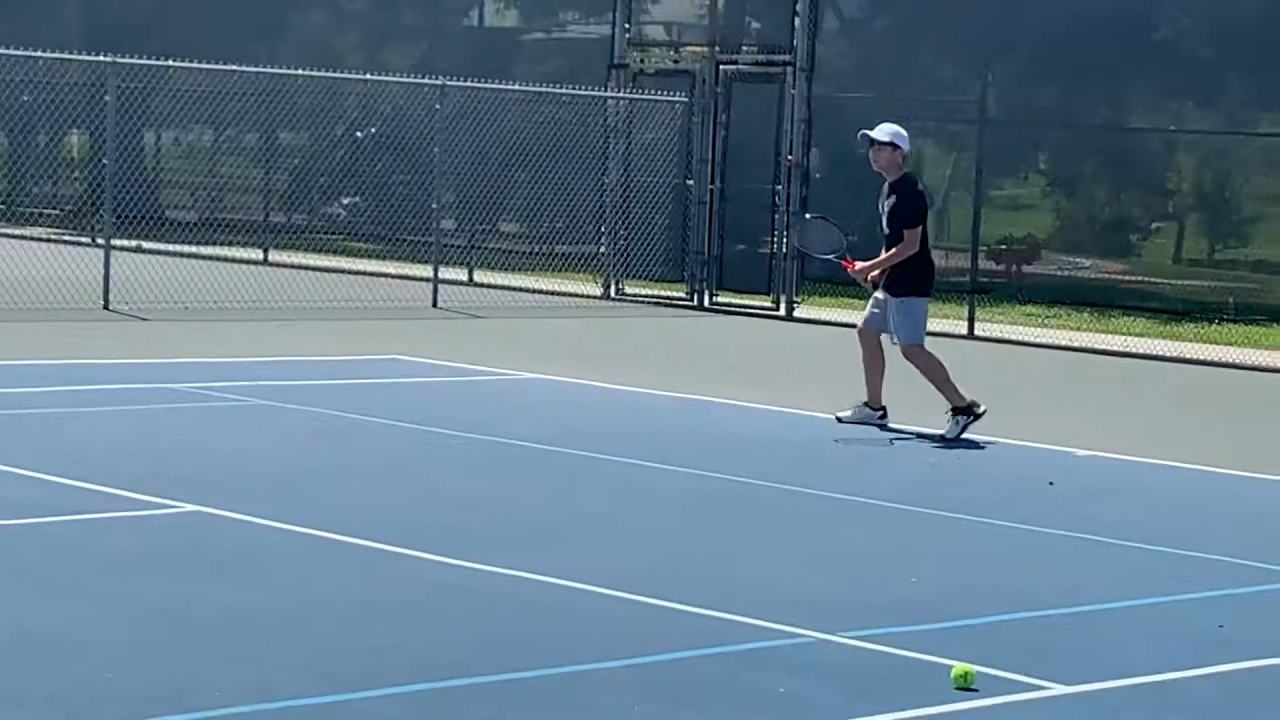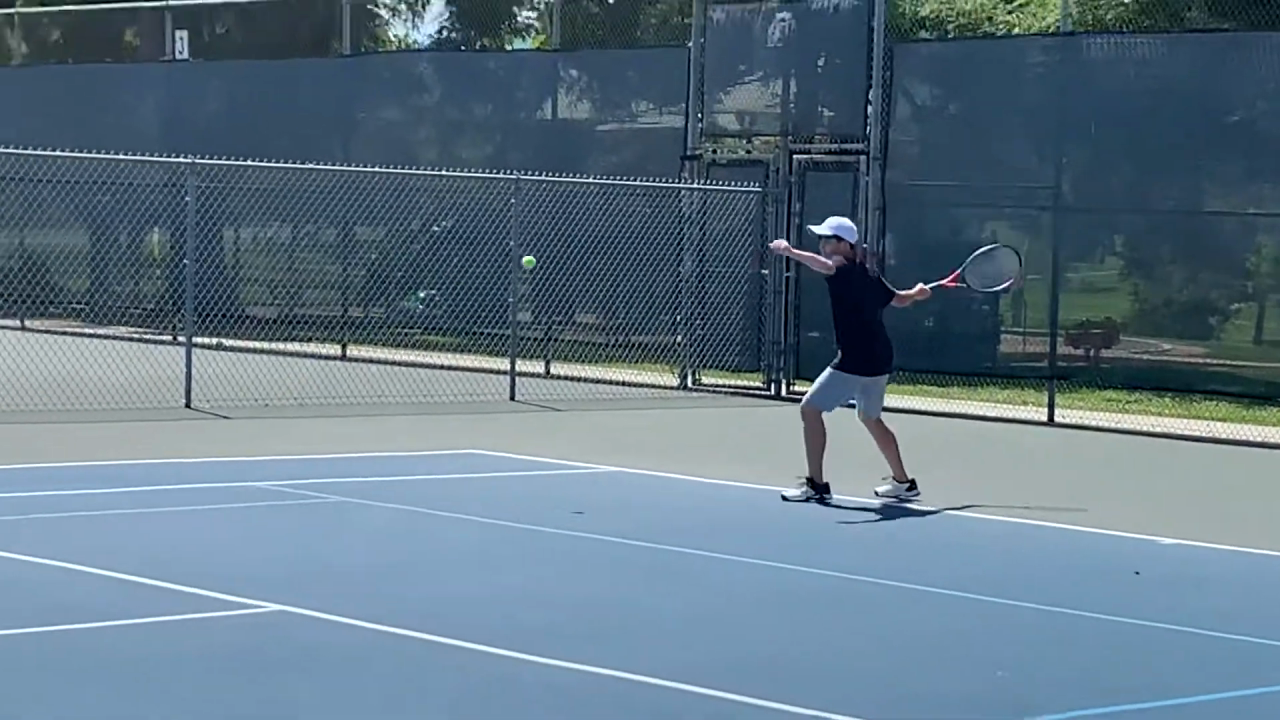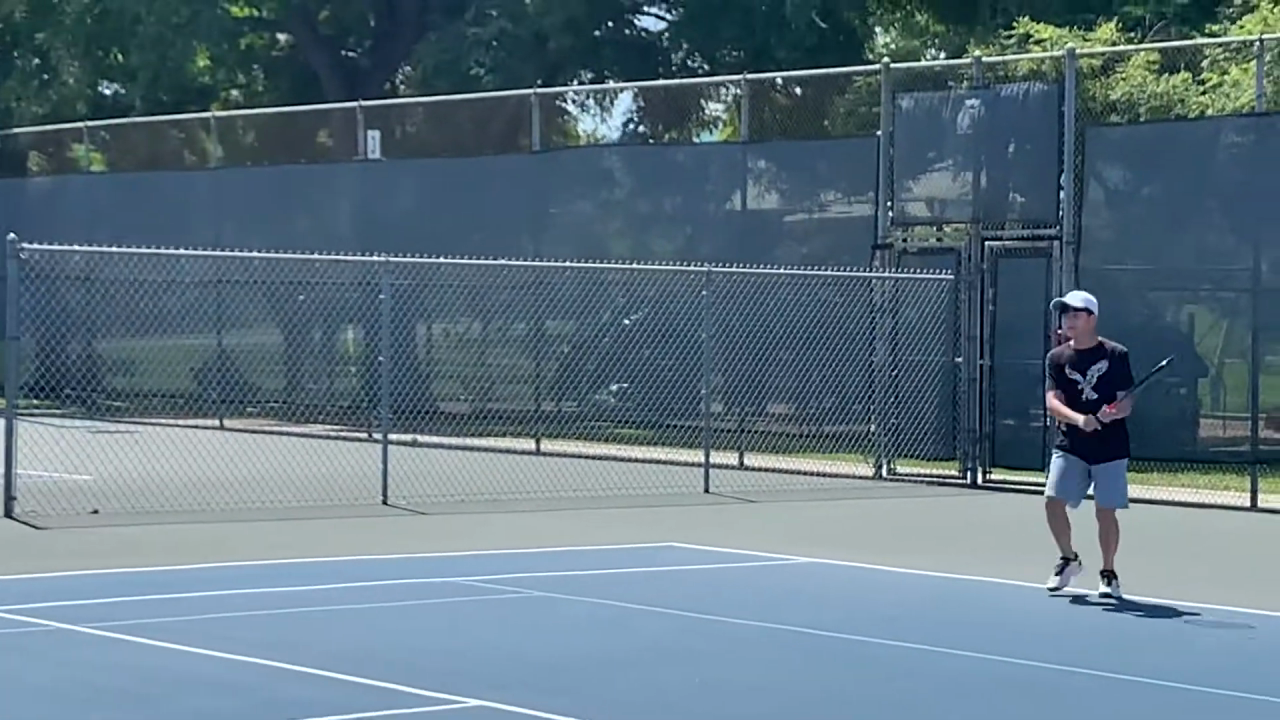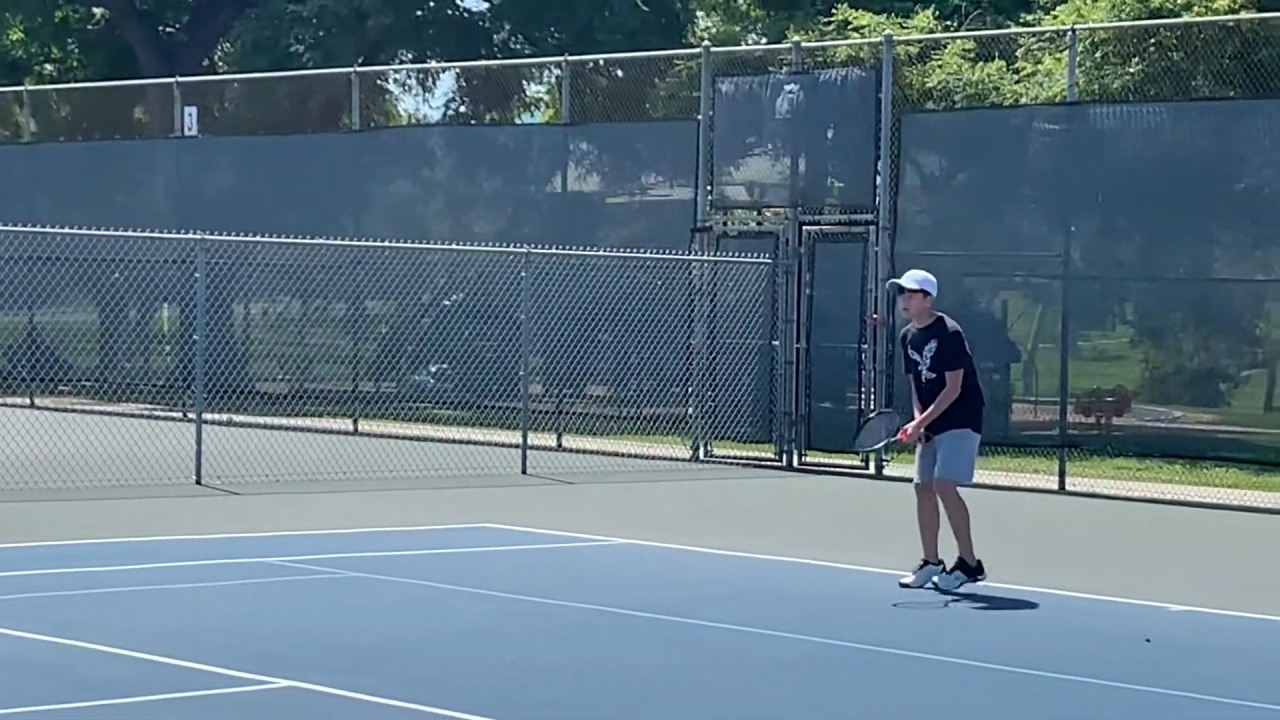
dt=1s
person 1, frame 1
left shoulder: (910, 191)
right shoulder: (887, 189)
left elbow: (911, 245)
left wrist: (872, 265)
right wrist: (878, 271)
left hip: (911, 283)
right hip: (893, 281)
left knee: (911, 349)
right knee: (867, 332)
left ankle: (964, 407)
right ankle: (874, 406)
person 1, frame 2
left shoulder: (844, 268)
right shoulder: (867, 275)
left elbow: (823, 266)
right elbow: (898, 299)
left wrist: (789, 250)
right wrist: (918, 292)
left hip: (855, 361)
right hip: (878, 361)
left knee: (810, 409)
right knee: (871, 419)
left ankle: (816, 484)
right ankle: (903, 482)
person 1, frame 3
left shoulder: (1117, 355)
right shoulder: (1057, 358)
left elbow: (1125, 406)
right elbow: (1052, 402)
left wrist: (1113, 412)
right wrist: (1078, 419)
left hip: (1111, 448)
right hip: (1070, 446)
left knee: (1106, 513)
right knee: (1053, 502)
left ankle: (1108, 573)
right ankle: (1068, 558)
person 1, frame 4
left shoulder: (949, 333)
right shoulder: (908, 337)
left elbow: (953, 388)
left wrist: (921, 421)
right wrist: (917, 423)
left hip: (959, 422)
right hip: (930, 425)
left knee: (944, 487)
right knee: (924, 490)
left ankle: (969, 563)
right ankle: (931, 563)
